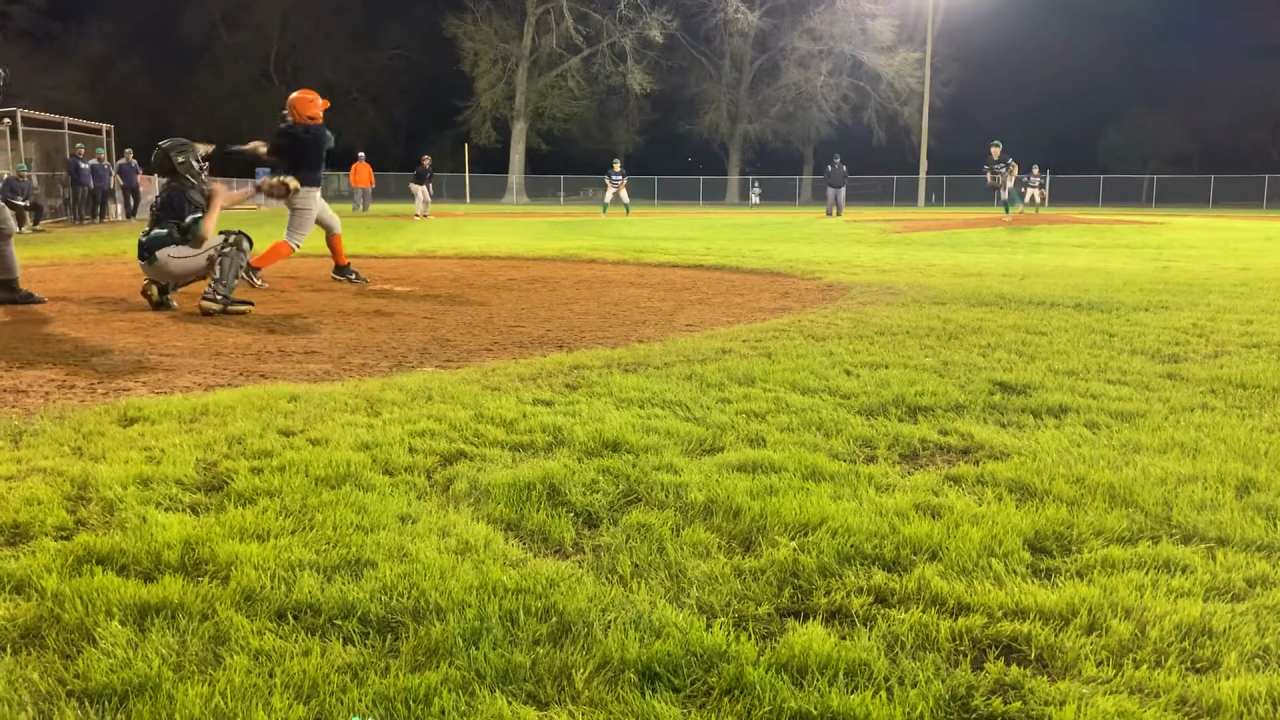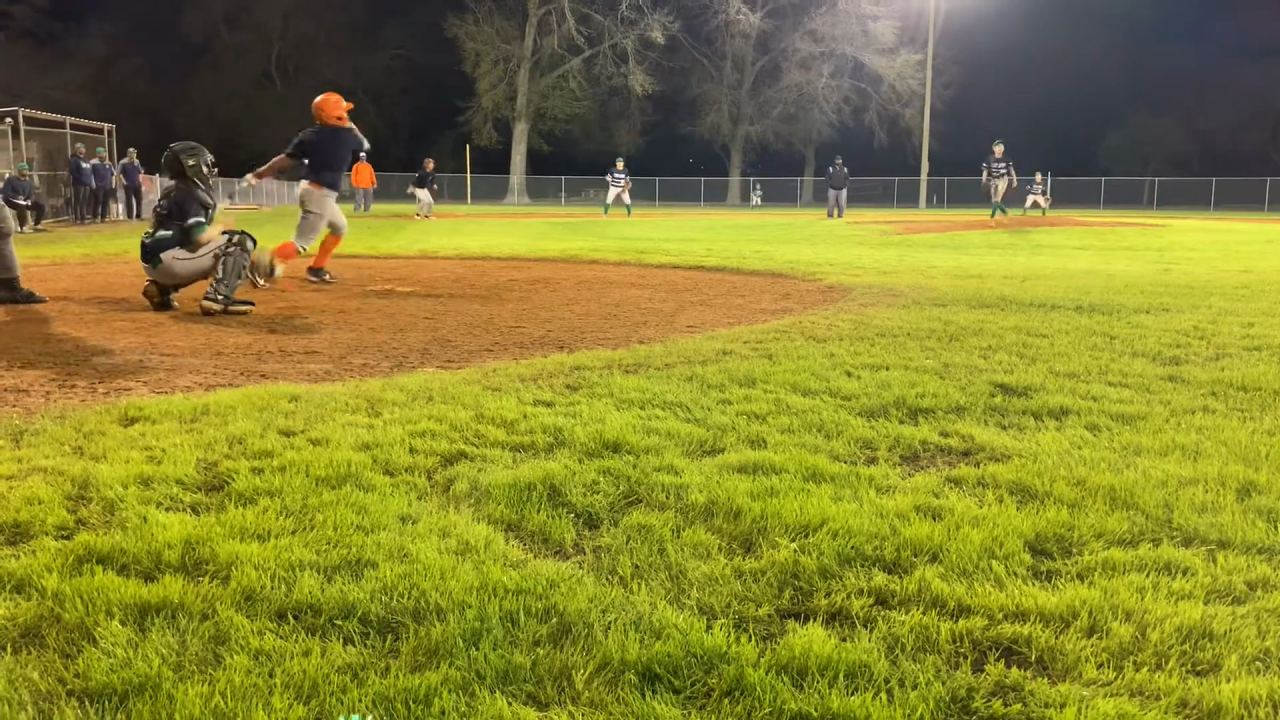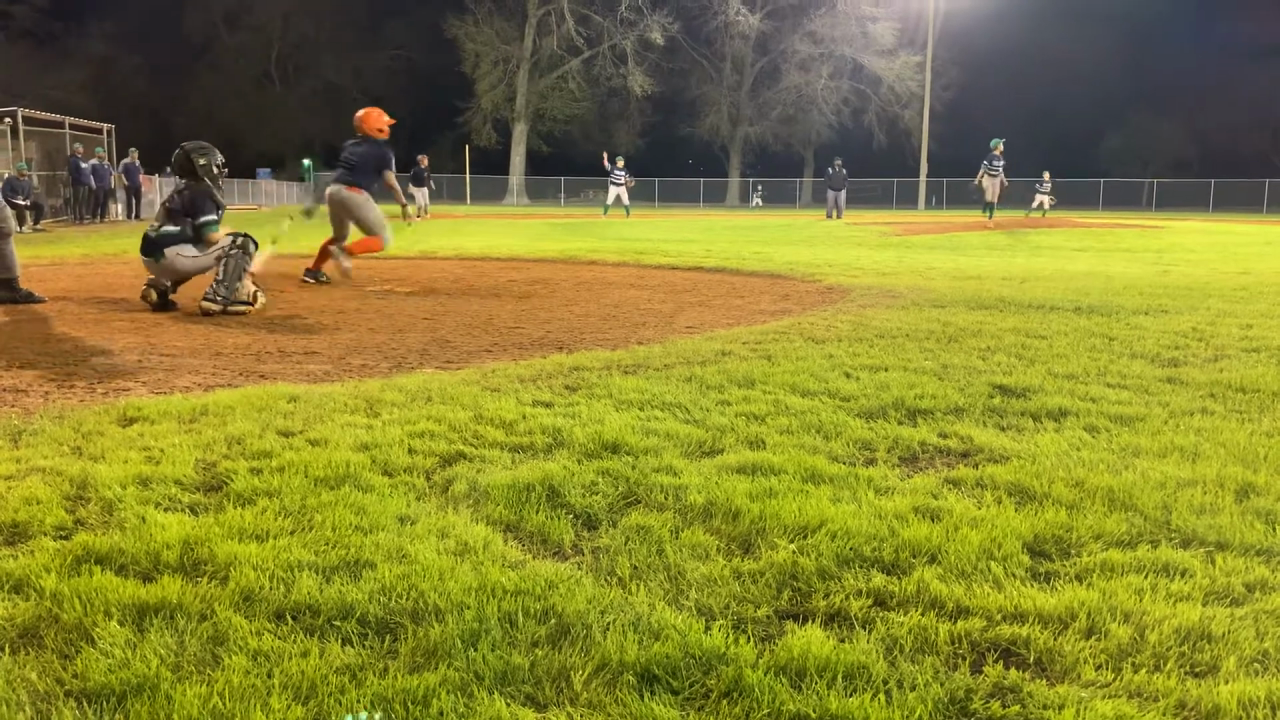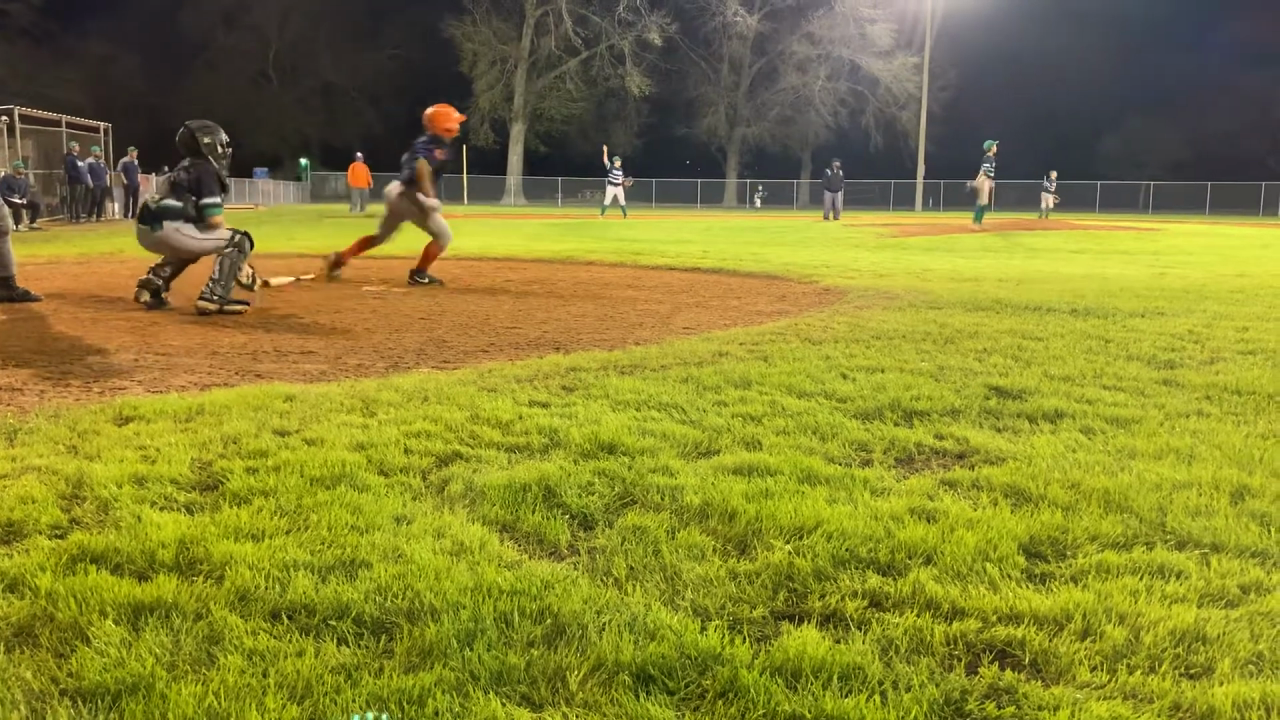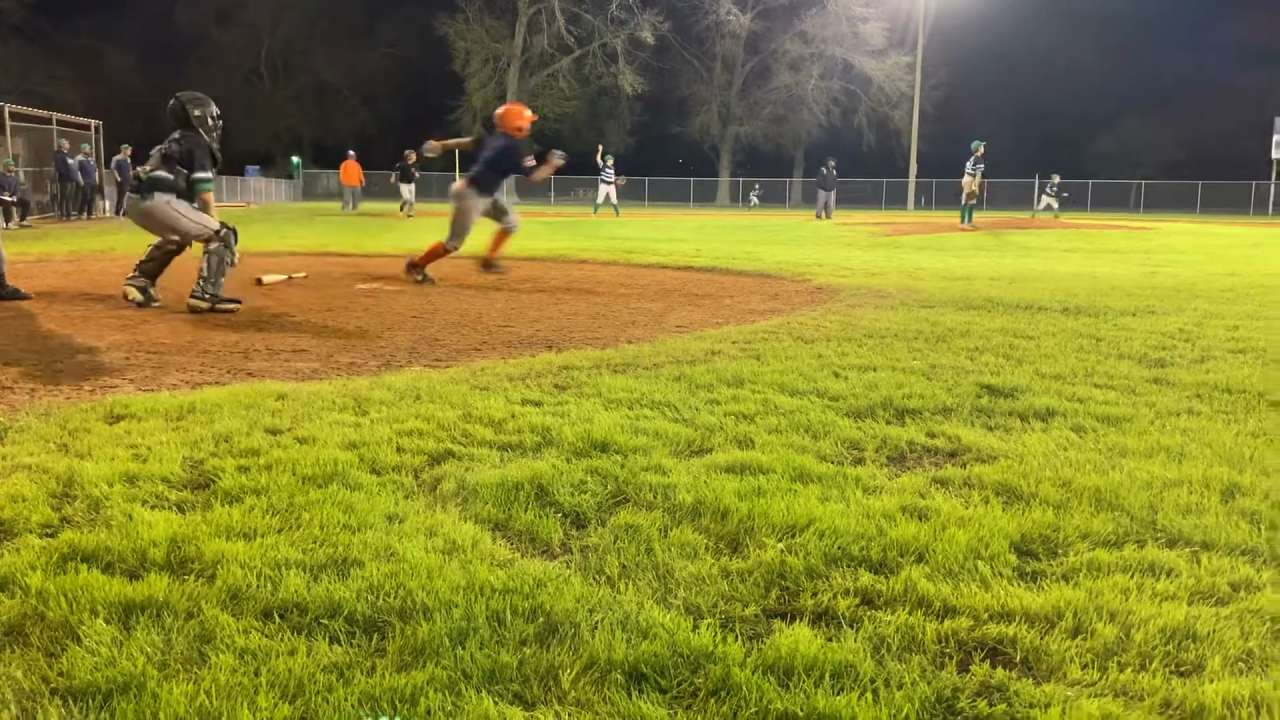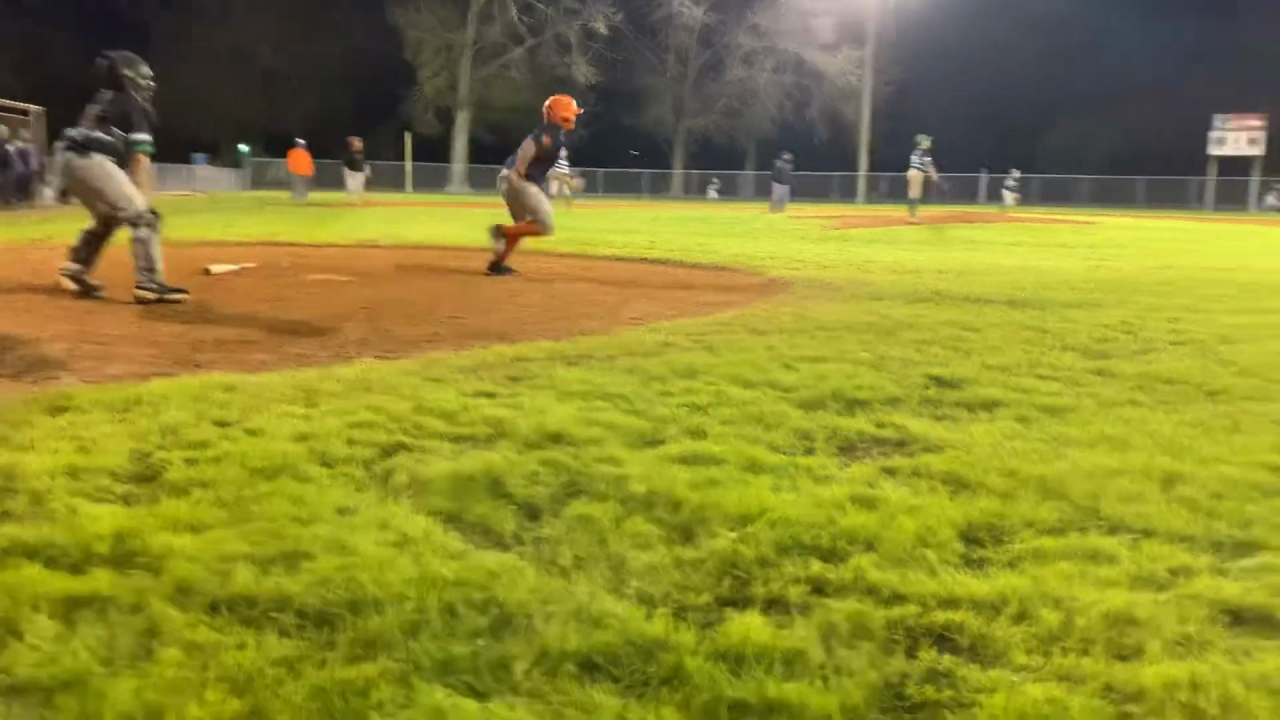
dt=0.2s
person 1, frame 1
left shoulder: (181, 187)
right shoulder: (182, 192)
left elbow: (223, 201)
right elbow: (204, 233)
left wrist: (255, 190)
right wrist: (215, 200)
left hip: (156, 259)
right hip: (164, 258)
left knee: (211, 262)
right knee: (237, 242)
left ankle: (160, 286)
right ankle: (217, 297)
person 1, frame 2
left shoulder: (178, 191)
right shoulder: (190, 194)
right elbow: (200, 237)
right wrist: (220, 229)
left hip: (156, 261)
right hip: (167, 260)
left knee: (212, 261)
right knee: (242, 242)
left ankle: (160, 287)
right ankle: (218, 297)
person 1, frame 3
left shoulder: (186, 190)
right shoulder: (203, 192)
left elbow: (203, 237)
right elbow: (212, 236)
right wrist: (230, 231)
left hip: (154, 257)
right hip: (168, 255)
left knee: (202, 252)
right knee: (243, 244)
left ankle: (159, 288)
right ankle: (218, 298)
person 1, frame 4
left shoulder: (188, 168)
right shoulder: (208, 171)
left elbow: (203, 219)
right elbow: (214, 220)
right wrist: (230, 238)
left hip: (147, 230)
right hip: (165, 228)
left knee: (193, 244)
right knee: (238, 242)
left ankle: (151, 285)
right ankle: (214, 298)
person 1, frame 5
left shoulder: (176, 140)
right shoulder: (200, 144)
left elbow: (188, 189)
right elbow: (204, 194)
right wrist: (213, 223)
left hip: (136, 200)
right hip: (158, 199)
left knee: (176, 237)
right knee: (221, 235)
left ankle: (138, 284)
right ankle: (205, 296)
person 1, frame 6
left shoulder: (103, 101)
right shoulder: (135, 107)
right elbow: (140, 157)
right wrist: (142, 195)
left hip: (73, 161)
right hip: (96, 163)
left knee: (107, 220)
right knee: (143, 218)
left ankle: (75, 273)
right ankle: (150, 283)
person 2, frame 1
left shoulder: (284, 131)
right shoulder: (321, 135)
left elbow: (272, 154)
left wrist: (260, 148)
right hip: (306, 193)
left knee: (333, 225)
right knee: (293, 241)
left ankle: (343, 269)
right ankle: (254, 269)
person 2, frame 2
left shoulder: (308, 135)
right shoulder: (347, 135)
left elbow: (283, 160)
right elbow: (365, 146)
left wrist: (255, 176)
right wrist: (353, 128)
left hip: (308, 188)
right hip: (322, 195)
left knee: (340, 227)
right knee: (301, 242)
left ankle: (318, 269)
right ankle: (262, 266)
person 2, frame 3
left shoulder: (348, 146)
right shoulder: (382, 149)
right elbow: (390, 179)
left wrist: (315, 203)
right wrist: (404, 205)
left hip: (334, 191)
right hip: (355, 196)
left knee: (340, 236)
right knee: (382, 240)
left ankle: (312, 271)
right ankle: (344, 251)
person 2, frame 4
left shoulder: (423, 141)
right shoulder: (441, 148)
left elbow: (407, 159)
right elbow: (421, 165)
right wrist: (430, 196)
left hip: (396, 192)
right hip: (410, 198)
left knee: (382, 236)
right knee: (444, 236)
left ankle: (339, 260)
right ankle: (419, 273)
person 2, frame 5
left shoulder: (494, 139)
right shoulder: (515, 147)
left elbow: (468, 142)
right elbow: (535, 176)
left wrist: (441, 145)
right wrist: (553, 163)
left hip: (481, 195)
right hip: (469, 194)
left knee: (511, 222)
right knee: (454, 242)
left ankle: (489, 260)
right ankle: (416, 265)
person 2, frame 6
left shoulder: (550, 135)
right shoulder: (552, 134)
right elbow: (531, 145)
right wrist: (517, 173)
left hip: (517, 181)
right hip: (516, 181)
left knee: (523, 224)
right knee: (546, 227)
left ankle: (497, 264)
right ankle: (501, 232)
